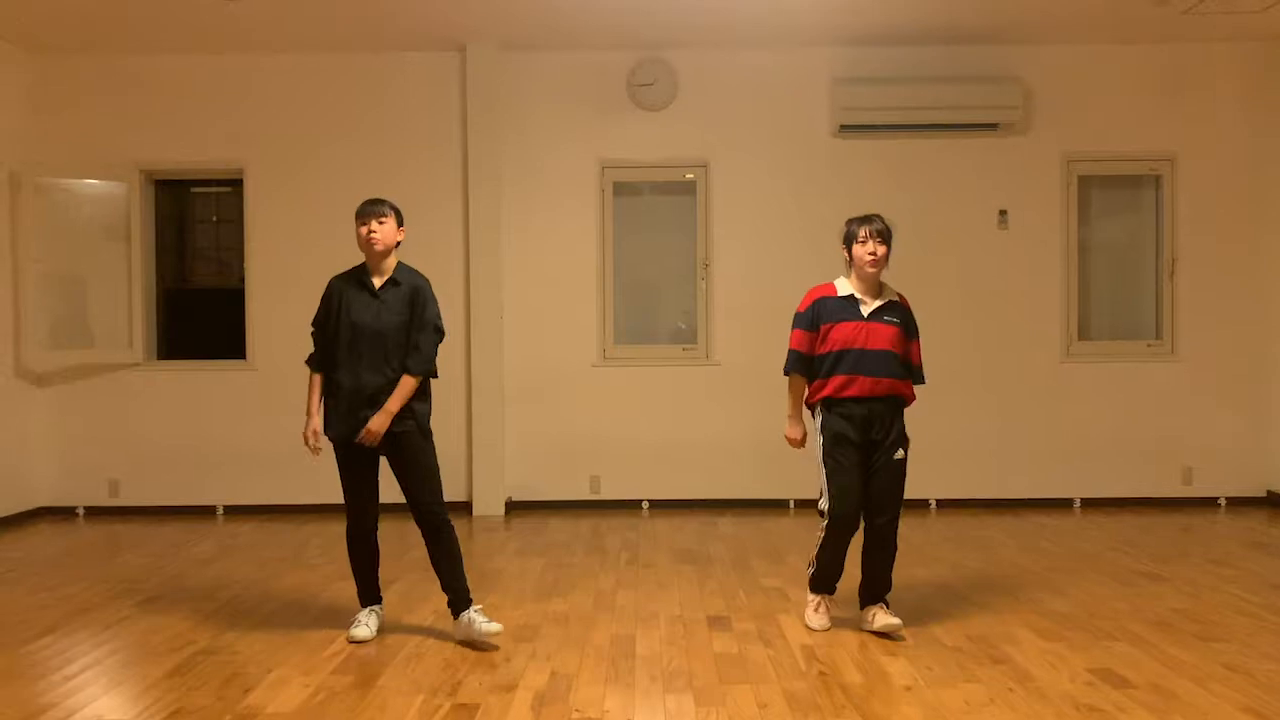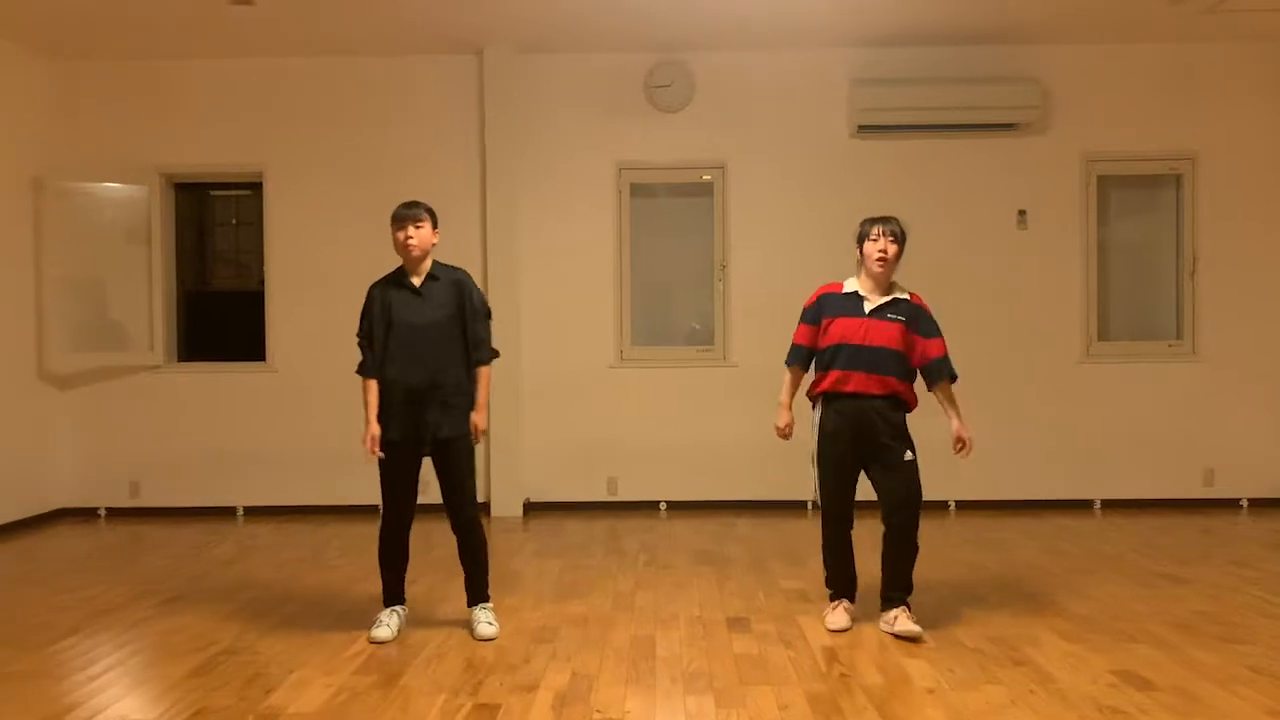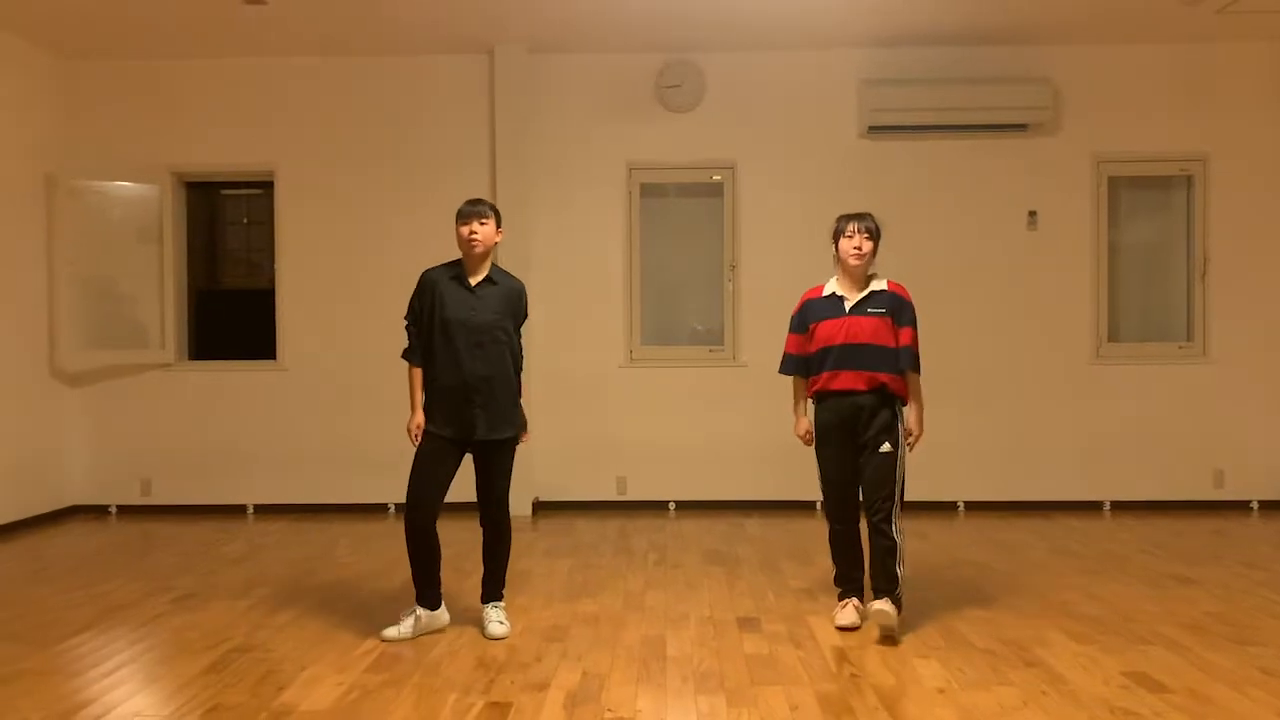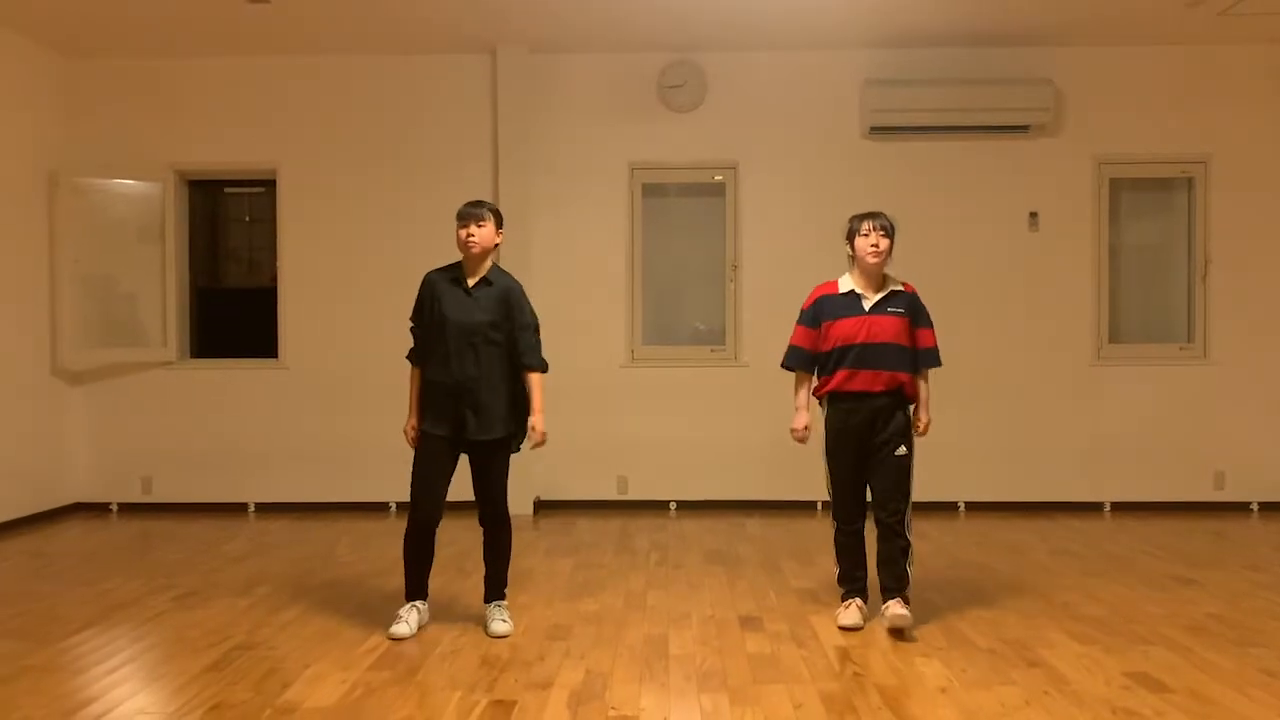
dt=0.5s
person 1, frame 1
left shoulder: (416, 287)
right shoulder: (339, 289)
left elbow: (420, 361)
right elbow: (321, 357)
left wrist: (386, 414)
right wrist: (314, 413)
left hip: (404, 417)
right hip: (349, 419)
left knee: (431, 513)
right knee: (360, 520)
left ankle: (464, 611)
right ankle: (371, 606)
person 1, frame 2
left shoulder: (458, 285)
right shoulder: (381, 293)
left elbow: (481, 351)
right elbow: (370, 362)
left wrist: (480, 407)
right wrist: (371, 419)
left hip: (451, 418)
right hip: (398, 421)
left knee: (465, 515)
right knee: (396, 517)
left ankle: (480, 604)
right ankle: (393, 606)
person 1, frame 3
left shoulder: (511, 290)
right shoulder: (433, 283)
right elbow: (417, 351)
left wrist: (519, 409)
right wrist: (417, 409)
left hip: (497, 419)
right hip: (443, 418)
left knee: (495, 515)
right knee: (419, 512)
left ankle: (493, 603)
right ankle: (429, 607)
person 1, frame 4
left shoulder: (508, 290)
right shoulder: (434, 284)
left elbow: (529, 355)
right elbow: (419, 353)
left wrist: (536, 411)
right wrist: (413, 411)
left hip: (491, 418)
right hip: (438, 416)
left knee: (494, 513)
right knee: (422, 512)
left ankle: (496, 601)
right ankle: (415, 601)
person 2, frame 1
left shoulder: (899, 308)
right shoulder: (819, 301)
left elbow: (909, 371)
right elbow: (799, 365)
left wrist: (902, 420)
right wrist: (794, 417)
left hip: (887, 419)
right hip: (838, 415)
left knee: (884, 517)
right knee: (841, 510)
left ankle: (874, 603)
right ankle: (819, 591)
person 2, frame 2
left shoulder: (912, 308)
right shoulder: (827, 298)
left elbow: (936, 370)
right elbow: (800, 357)
left wrist: (955, 419)
right wrist: (786, 405)
left hip: (888, 417)
right hip: (836, 415)
left knee: (904, 512)
right knee: (835, 515)
left ankle: (896, 607)
right ankle: (839, 598)
person 2, frame 3
left shoulder: (895, 297)
right shoulder: (812, 302)
left elbow: (909, 362)
right elbow: (799, 367)
left wrist: (916, 412)
right wrist: (801, 415)
left hip: (879, 411)
right hip: (831, 413)
left knee: (882, 506)
right knee: (840, 511)
left ankle: (886, 596)
right ankle: (849, 595)
person 2, frame 4
left shoulder: (907, 300)
right shoulder: (824, 299)
left elbow: (922, 363)
right elbow: (802, 360)
left wrist: (923, 407)
right wrist: (801, 409)
left hip: (892, 412)
right hip: (843, 411)
left knee: (893, 509)
right knee: (846, 510)
left ankle: (896, 597)
right ankle: (852, 596)
